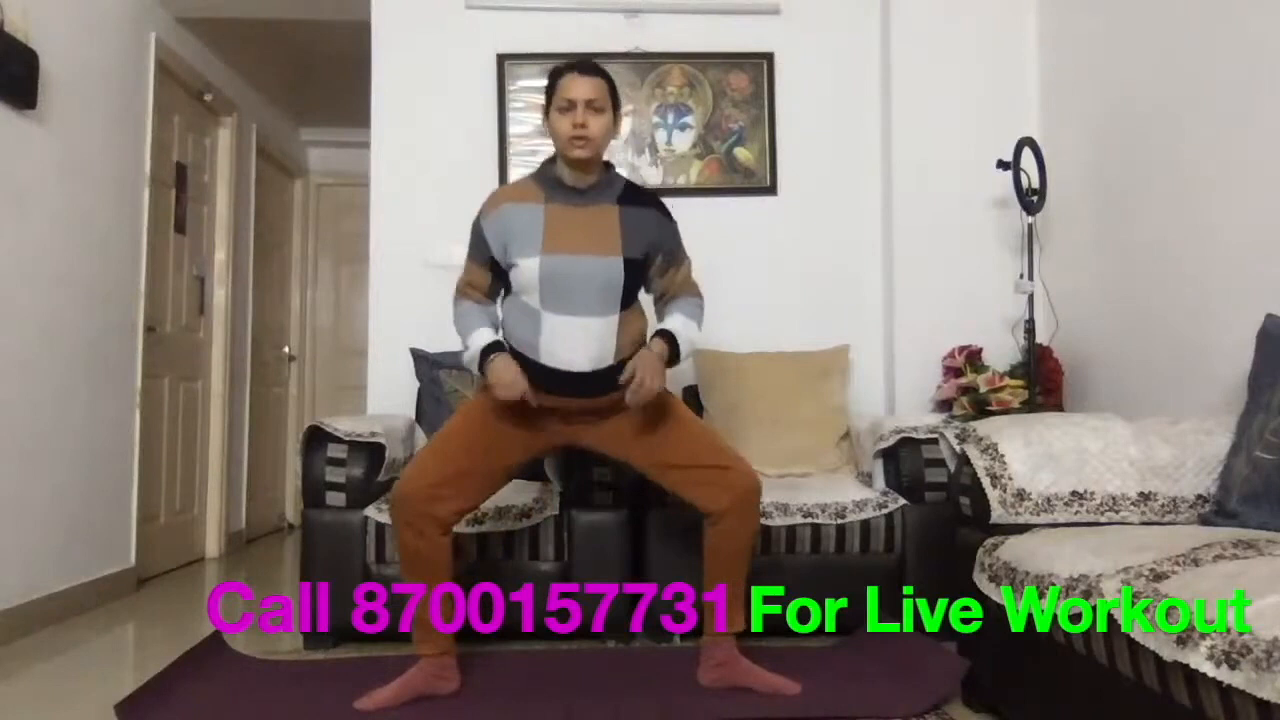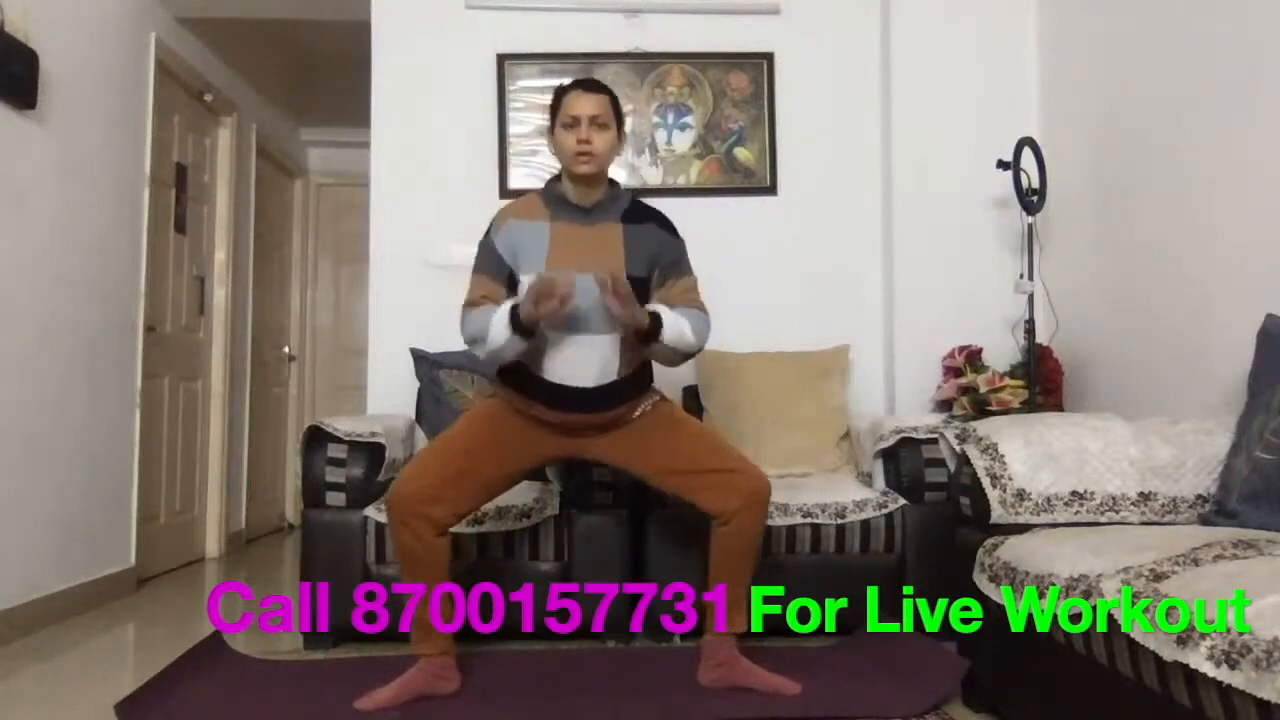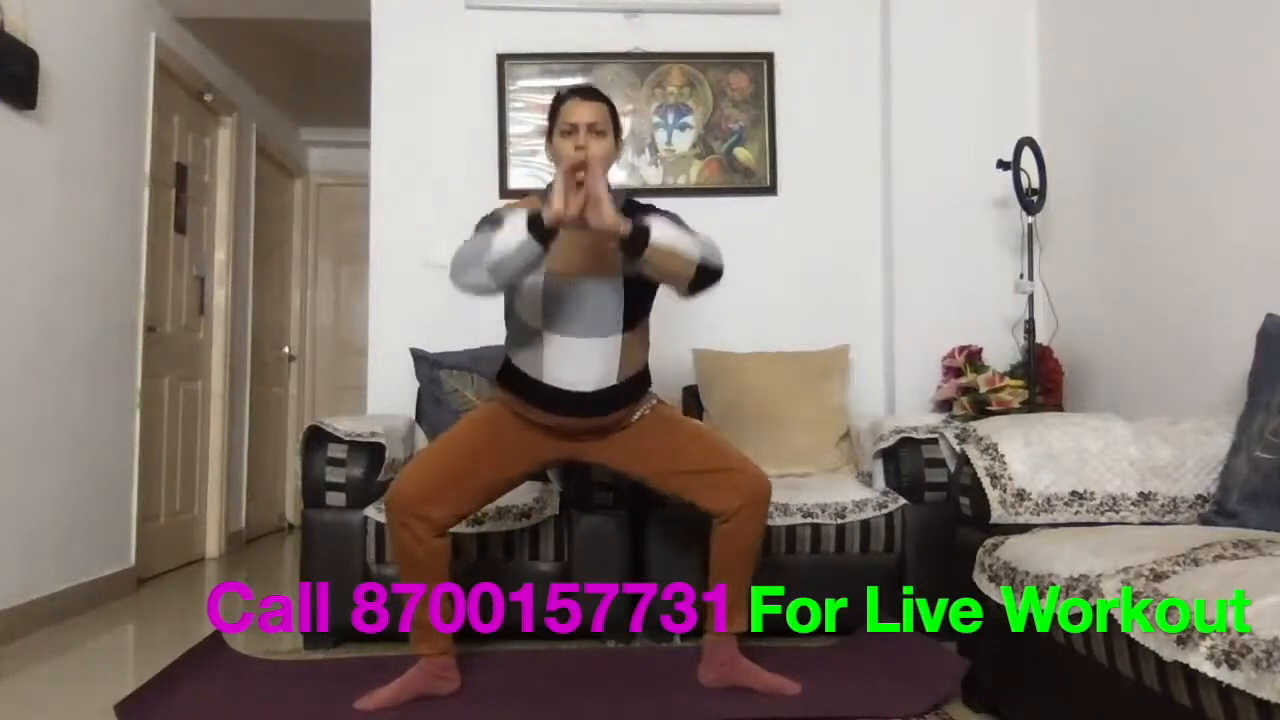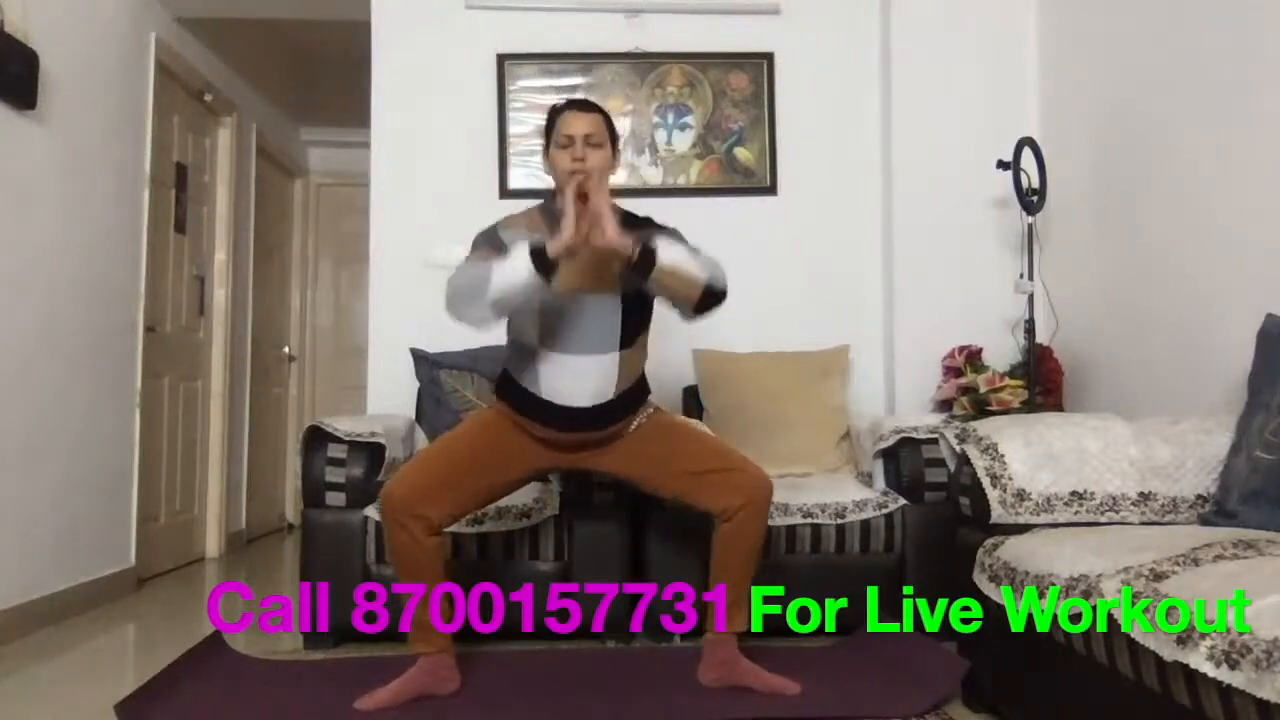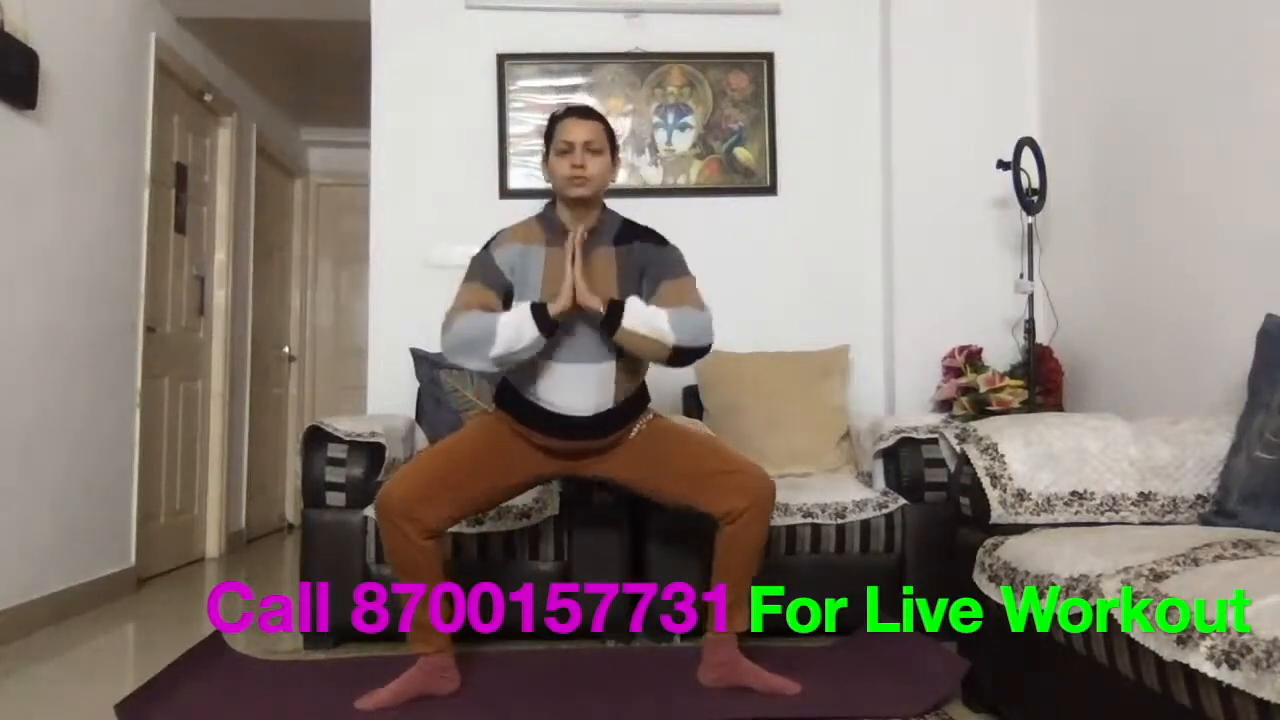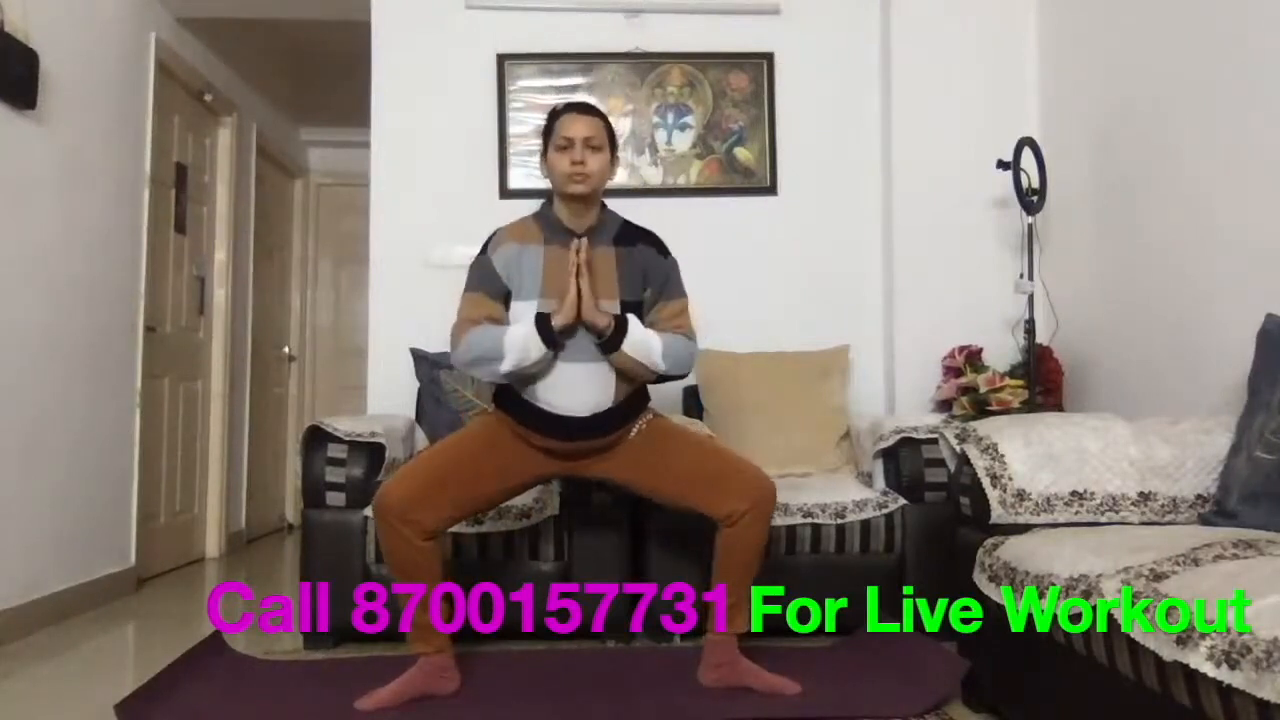
dt=0.3s
person 1, frame 1
left shoulder: (645, 212)
right shoulder: (505, 208)
left elbow: (684, 297)
right elbow: (470, 297)
left wrist: (664, 347)
right wrist: (491, 358)
left hip: (622, 398)
right hip: (523, 394)
left knee: (737, 489)
right knee: (415, 498)
left ankle: (720, 653)
right ankle: (435, 661)
person 1, frame 2
left shoulder: (651, 228)
right shoulder: (514, 223)
left elbow: (694, 324)
right elbow: (475, 323)
left wrist: (644, 321)
right wrist: (523, 316)
left hip: (628, 410)
right hip: (525, 406)
left knee: (747, 492)
right knee: (411, 500)
left ankle: (721, 653)
right ankle: (435, 662)
person 1, frame 3
left shoulder: (642, 223)
right shoulder: (520, 220)
left elbow: (704, 269)
right elbow: (468, 272)
left wrist: (624, 226)
right wrist: (546, 220)
left hip: (626, 414)
right hip: (524, 412)
left knee: (747, 491)
right knee: (410, 501)
left ankle: (722, 653)
right ankle: (434, 662)
person 1, frame 4
left shoulder: (640, 238)
right shoulder: (517, 233)
left elbow: (710, 288)
right elbow: (464, 298)
left wrist: (627, 246)
right wrist: (552, 250)
left hip: (623, 423)
right hip: (522, 421)
left knee: (748, 490)
right knee: (404, 501)
left ankle: (722, 653)
right ankle: (434, 661)
person 1, frame 5
left shoulder: (647, 248)
right shoulder: (509, 248)
left elbow: (694, 335)
right elbow: (460, 340)
left wrist: (599, 305)
right wrist: (551, 309)
left hip: (623, 429)
right hip: (523, 428)
left knee: (751, 492)
right knee: (400, 504)
left ankle: (723, 653)
right ankle: (433, 662)
person 1, frame 6
left shoulder: (645, 251)
right shoulder: (506, 247)
left elbow: (679, 357)
right elbow: (468, 351)
left wrist: (604, 322)
right wrist: (554, 320)
left hip: (623, 429)
right hip: (520, 428)
left knee: (751, 494)
right knee: (398, 505)
left ankle: (723, 654)
right ankle: (433, 662)
